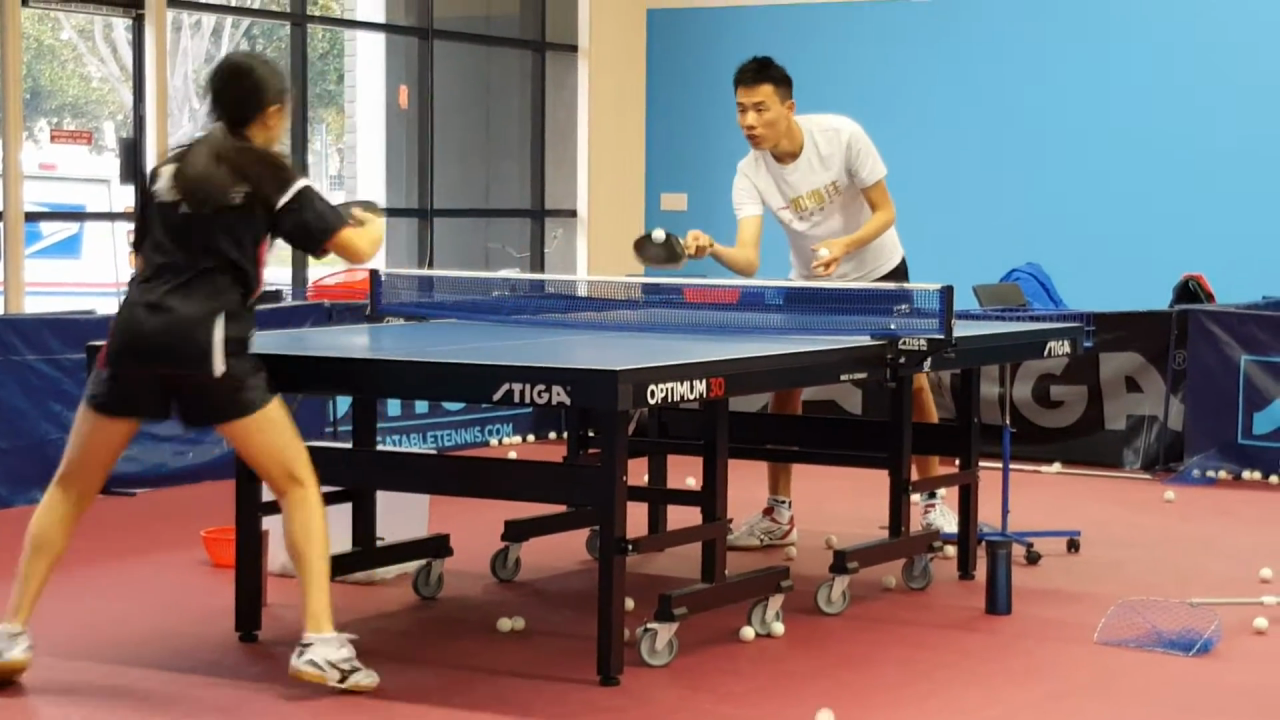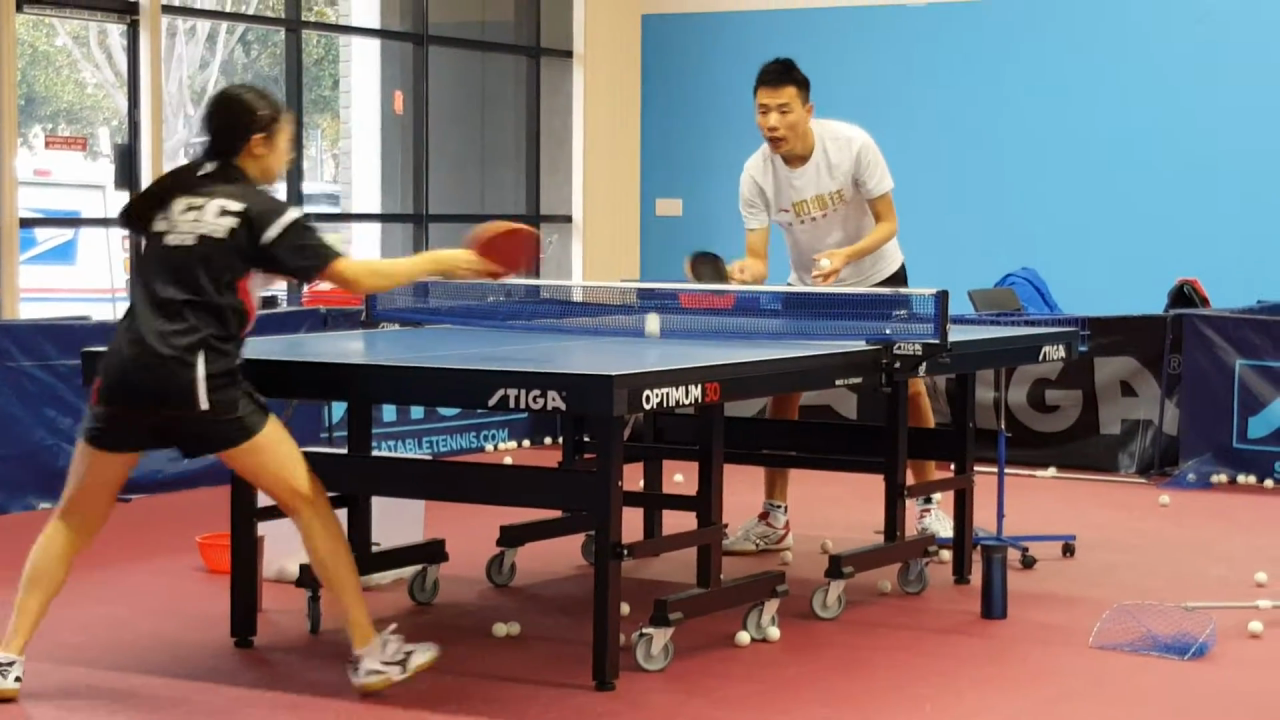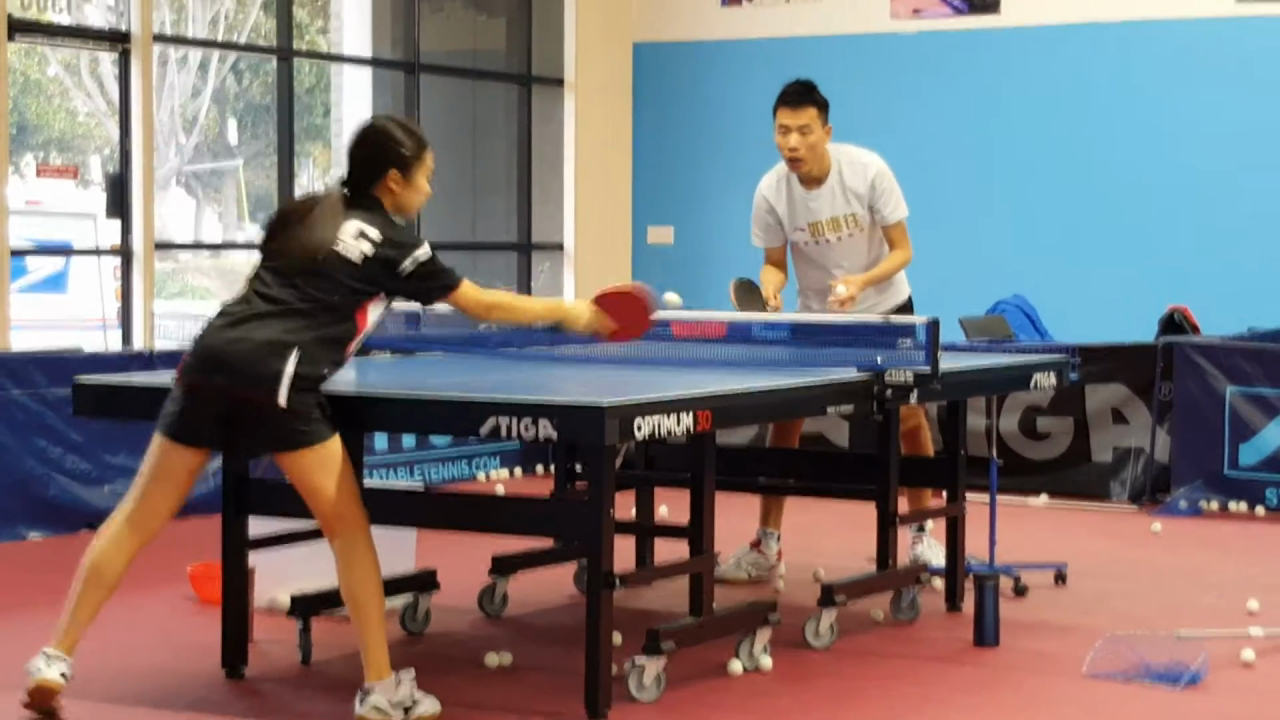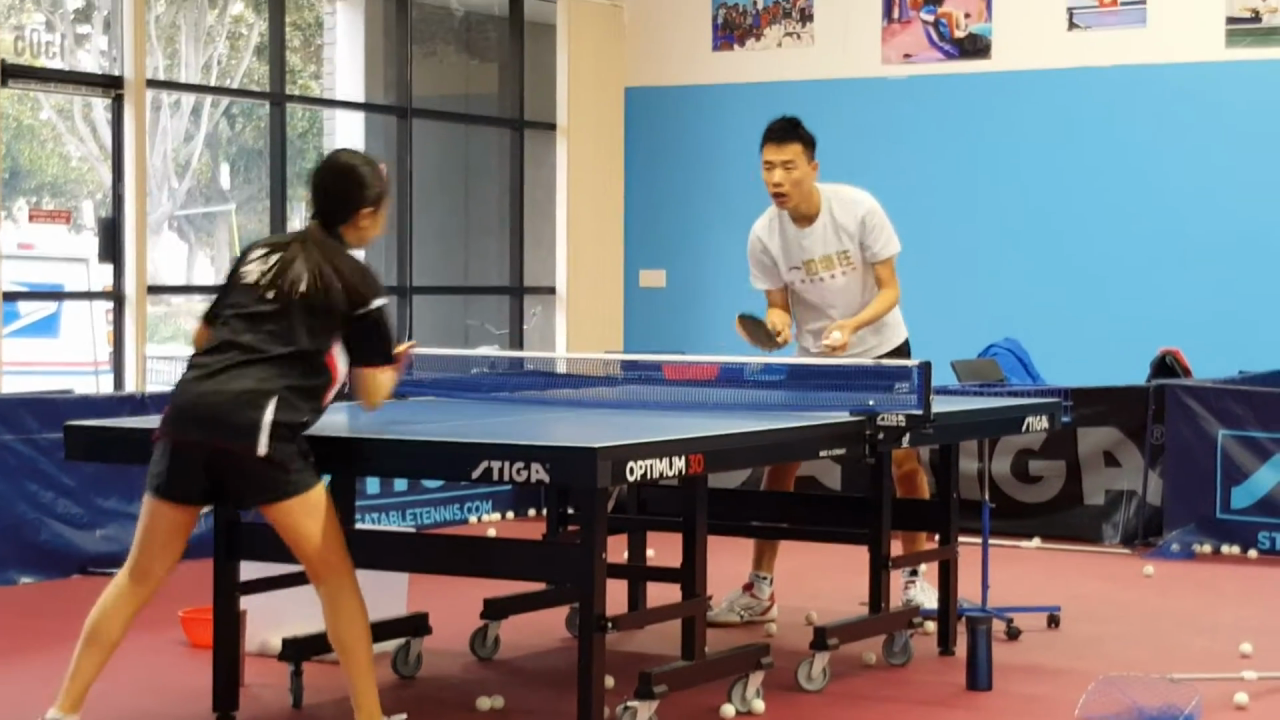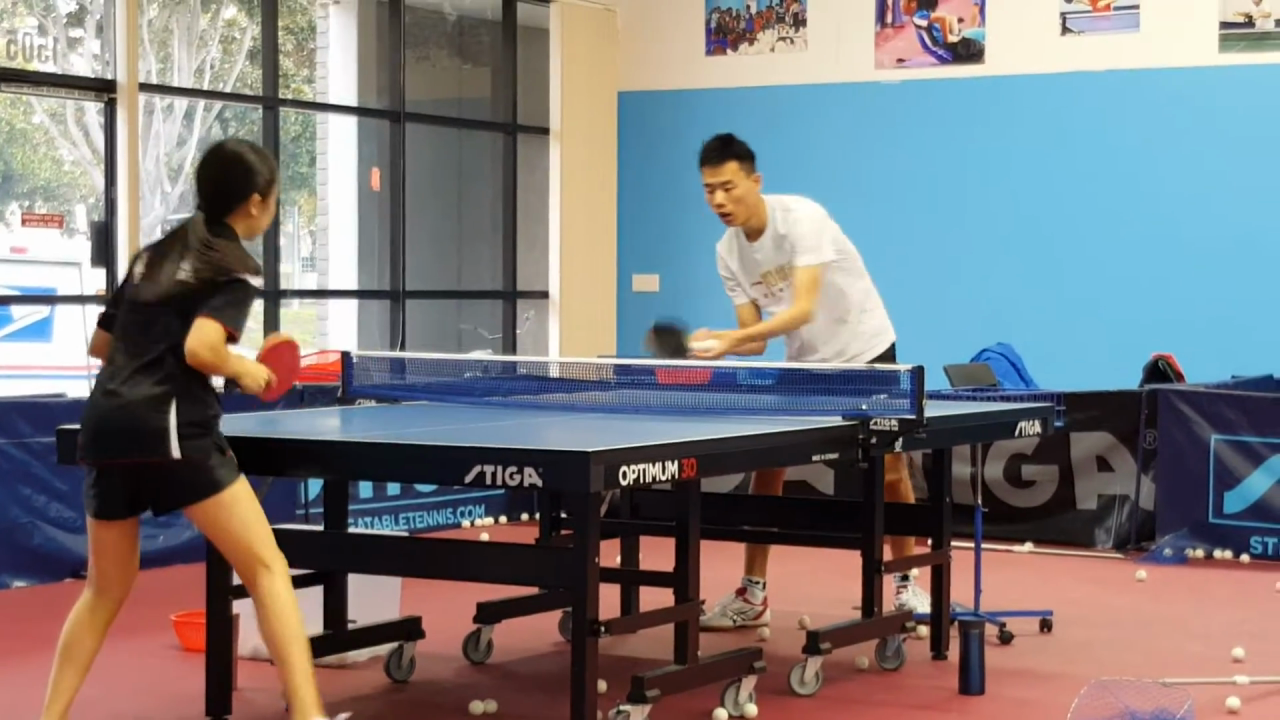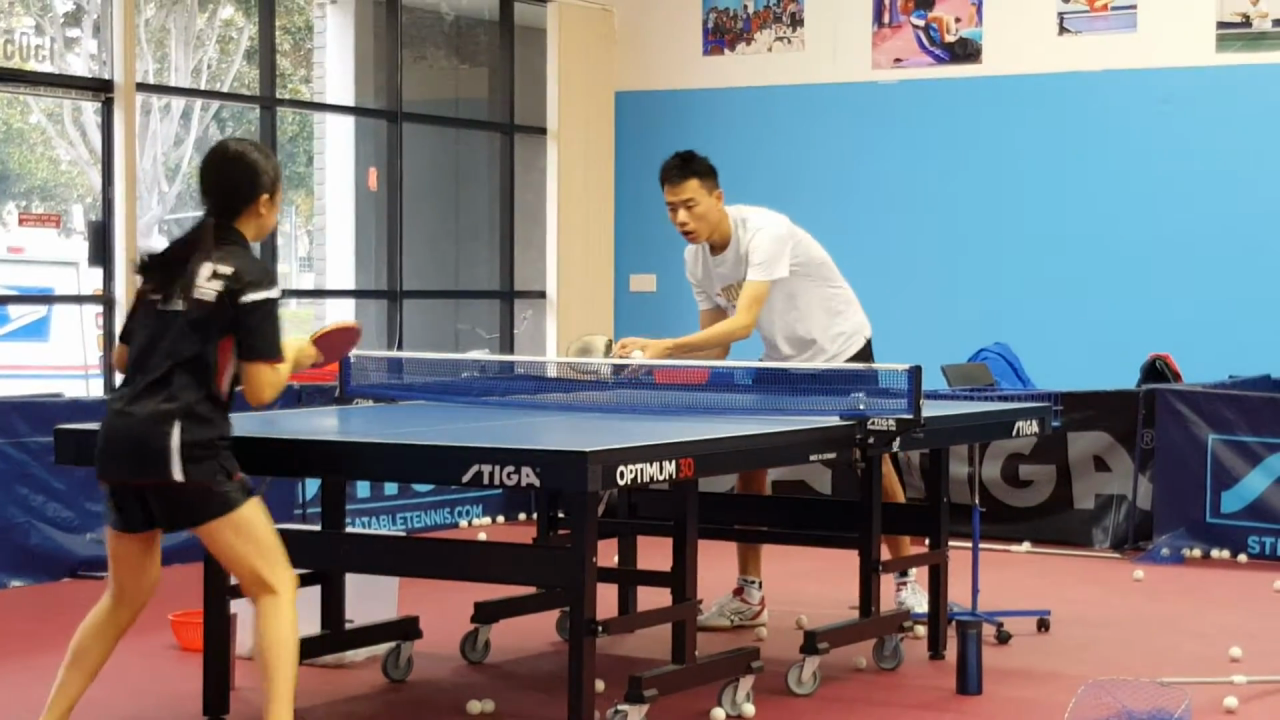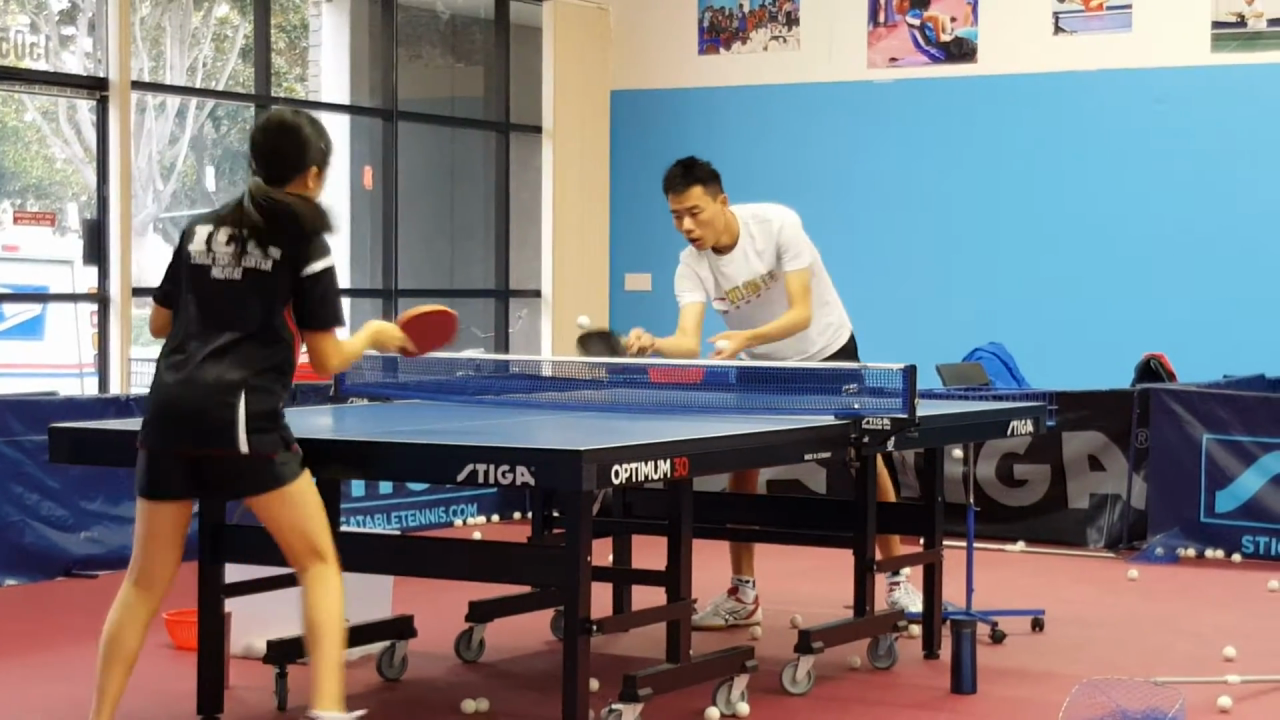
dt=0.3s
person 1, frame 1
left shoulder: (165, 170)
right shoulder: (272, 179)
right elbow: (358, 247)
right wrist: (372, 228)
left hip: (136, 337)
right hip: (209, 350)
left knee: (73, 485)
right knee: (299, 485)
right ankle: (319, 643)
person 1, frame 2
left shoulder: (166, 197)
right shoulder: (262, 212)
right elbow: (356, 279)
right wrist: (445, 260)
left hip: (129, 372)
right hip: (199, 379)
left knee: (70, 519)
right knee: (309, 502)
right ankle: (371, 651)
person 1, frame 3
left shoulder: (300, 216)
right shoulder: (393, 244)
right elbow: (481, 303)
right wrist: (560, 311)
left hip: (213, 360)
right hip: (278, 380)
left knee: (139, 514)
right knee: (348, 528)
left ankle: (55, 657)
person 1, frame 4
left shoulder: (257, 256)
right shoulder: (356, 283)
right elbow: (372, 393)
right wrist: (390, 370)
left hip: (189, 415)
right hip: (257, 428)
left knee: (141, 574)
right knee: (333, 573)
person 1, frame 5
left shoulder: (150, 255)
right shoulder: (233, 265)
left elbow: (101, 345)
right elbow: (202, 350)
right wrist: (252, 370)
left hip: (107, 426)
right hip: (173, 429)
left knee: (105, 588)
right knee: (268, 570)
person 1, frame 6
left shoulder: (165, 264)
right shoulder: (251, 276)
left elbow: (123, 360)
right elbow: (259, 390)
right wrist: (293, 359)
left hip: (121, 442)
right hip: (185, 447)
left knee: (125, 598)
right knee: (275, 587)
person 1, frame 7
left shoulder: (201, 229)
right shoulder: (303, 244)
left elbow: (159, 323)
right elbow: (325, 359)
right wrist: (375, 337)
left hip: (170, 411)
right hip: (241, 417)
left knee: (147, 580)
right knee: (318, 560)
person 2, frame 1
left shoulder: (843, 134)
right shoulder: (750, 173)
left elbow: (885, 212)
right elbow: (749, 259)
left wrist: (844, 245)
right wrist: (712, 249)
left hip: (879, 272)
right hip: (811, 284)
left knee: (912, 383)
right knee: (785, 385)
left ankle: (932, 500)
right ankle: (778, 513)
person 2, frame 2
left shoulder: (853, 144)
right shoulder: (755, 173)
left elbow: (888, 223)
right elbow: (759, 261)
left wrist: (845, 254)
right wrist: (740, 271)
left hip: (878, 277)
right hip: (809, 289)
left knee: (910, 389)
right knee: (782, 390)
left ankle: (928, 505)
right ankle: (774, 517)
person 2, frame 3
left shoulder: (869, 170)
right shoulder: (770, 193)
left elbow: (902, 250)
right elbow: (774, 263)
left wrist: (860, 282)
right wrist: (770, 290)
left hip: (884, 307)
right hip: (816, 315)
left knee: (910, 416)
right knee: (784, 418)
left ankle: (921, 533)
right ankle: (767, 546)
person 2, frame 4
left shoulder: (859, 207)
right shoulder: (763, 235)
left elbow: (891, 290)
right elbow: (779, 306)
left wrist: (850, 325)
right wrist: (776, 324)
left hip: (880, 348)
right hip: (814, 358)
left knee: (906, 460)
right knee: (780, 462)
left ankle: (915, 578)
right ankle: (760, 588)
person 2, frame 5
left shoulder: (802, 217)
right shoulder: (728, 252)
left elbow: (803, 309)
right elbow: (757, 339)
left wrist: (731, 337)
right wrist: (719, 345)
left hip: (866, 354)
right hip: (805, 365)
left knee: (889, 471)
right knee: (765, 465)
left ankle: (904, 583)
right ankle: (751, 593)
person 2, frame 6
left shoulder: (766, 231)
right shoulder: (696, 259)
left elbow: (743, 323)
right elbow: (717, 345)
left wrist: (665, 345)
right wrist: (652, 350)
left hip: (841, 351)
right hip: (783, 363)
left knee: (875, 465)
right knee: (749, 465)
left ankle: (906, 580)
right ankle: (749, 593)
person 2, frame 7
left shoulder: (778, 222)
right shoulder: (691, 265)
left elbow: (802, 312)
right elbow: (687, 342)
left wrist: (748, 338)
right wrist: (655, 344)
left hip: (827, 349)
right hip: (764, 366)
right knee: (742, 466)
left ankle: (897, 579)
right ankle: (743, 593)
